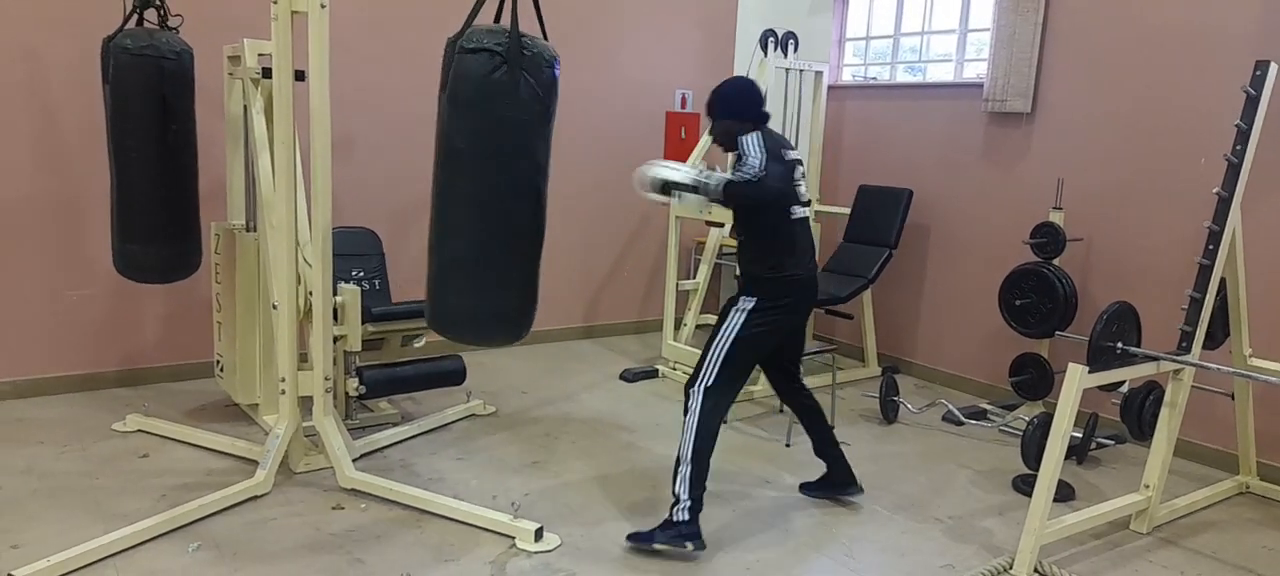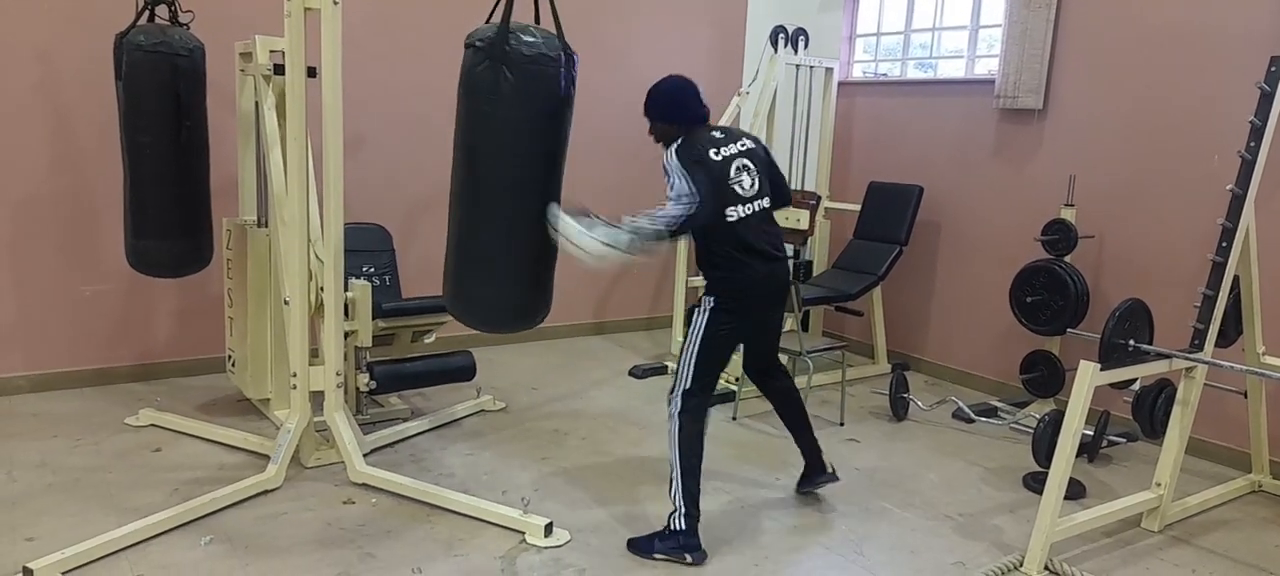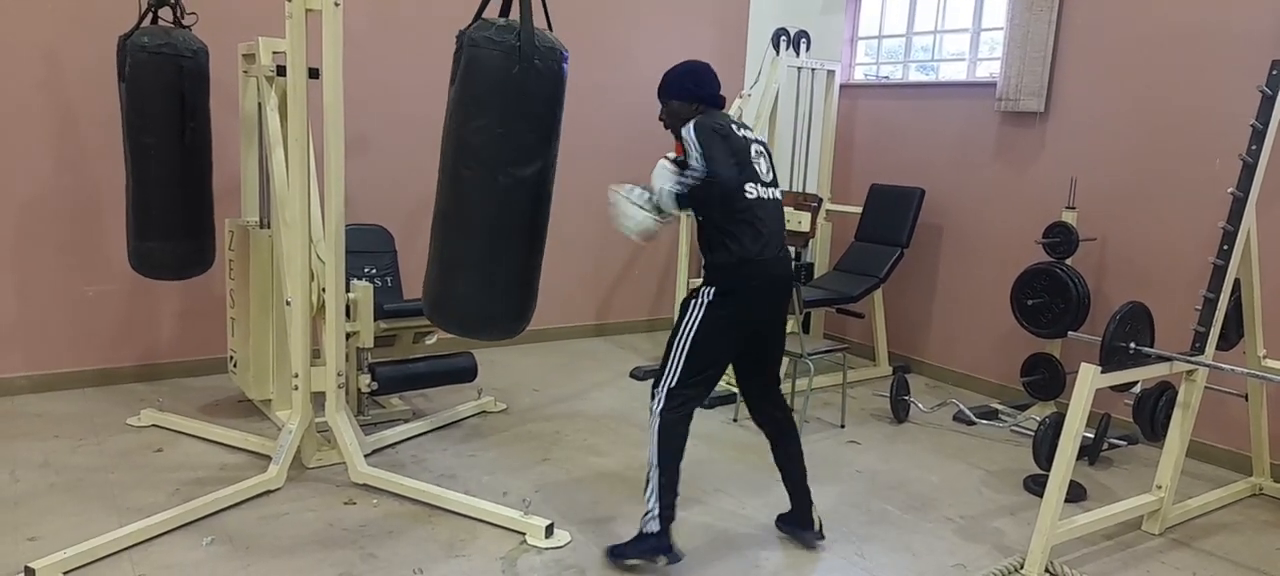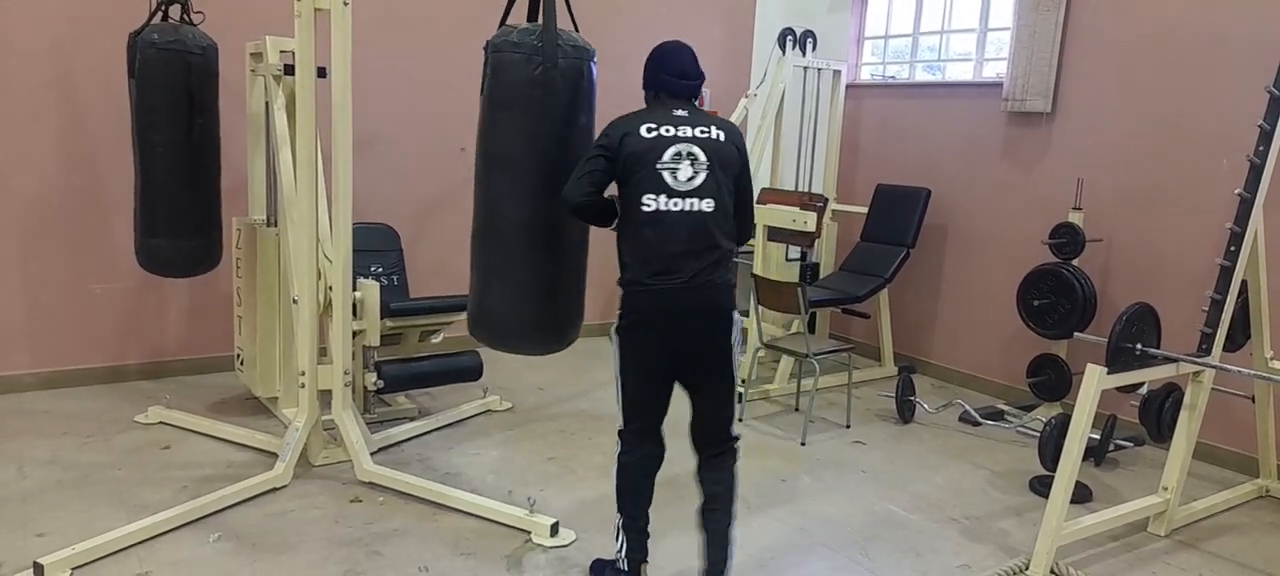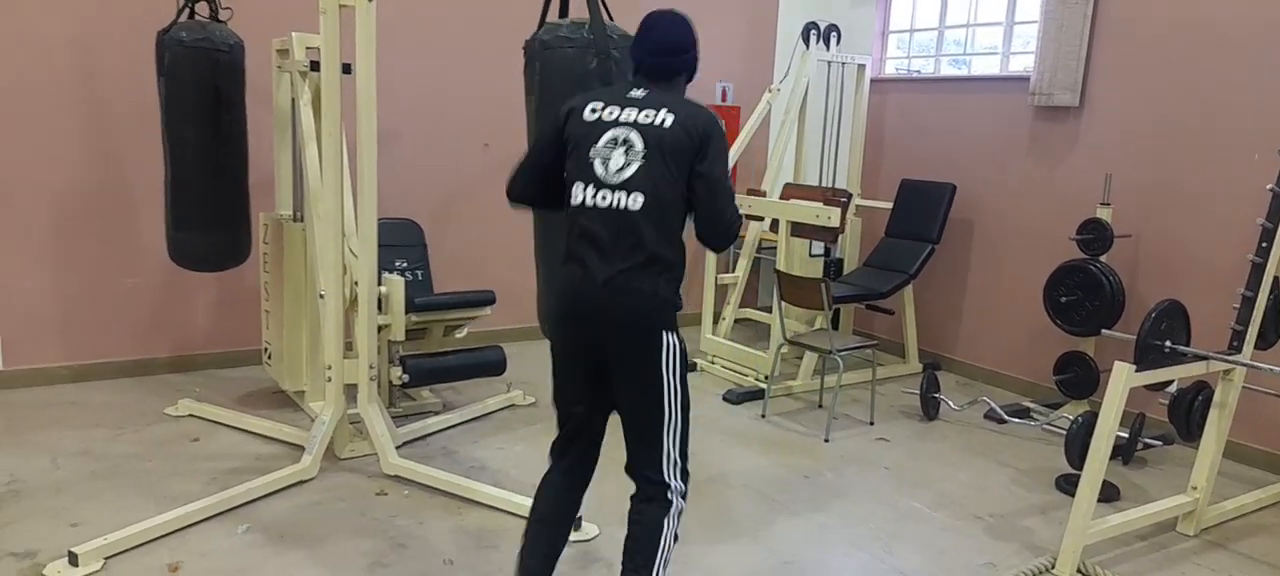
dt=0.5s
person 1, frame 1
left shoulder: (755, 146)
right shoulder: (779, 149)
left elbow: (756, 187)
right wrist: (713, 185)
left hip: (769, 293)
right hip: (797, 286)
left knee: (705, 390)
right knee: (787, 381)
left ankle: (682, 522)
right ankle: (840, 476)
person 1, frame 2
left shoulder: (682, 155)
right shoulder: (747, 143)
left elbow: (686, 214)
right elbow: (781, 195)
left wrist: (617, 234)
left hip: (733, 294)
right hip: (772, 279)
left knee: (688, 400)
right knee: (767, 368)
left ankle: (683, 532)
right ankle: (815, 464)
person 1, frame 3
left shoulder: (699, 131)
right shoulder: (746, 136)
left elbow: (711, 181)
left wrist: (666, 201)
left hip: (731, 285)
right hip: (776, 279)
left knee: (673, 400)
right knee: (767, 397)
left ankle: (656, 534)
right ankle: (804, 516)
person 1, frame 4
left shoulder: (624, 131)
right shoulder: (729, 137)
left elbow: (576, 200)
right elbow: (743, 228)
left wrist: (618, 214)
left hip: (646, 305)
right hip: (713, 303)
left knee: (640, 438)
right knee: (716, 440)
person 1, frame 5
left shoulder: (580, 112)
right shoulder: (697, 124)
left elbow: (521, 189)
right elbow: (719, 231)
left hip: (574, 312)
right hip: (645, 318)
left knee: (571, 453)
right knee: (660, 481)
